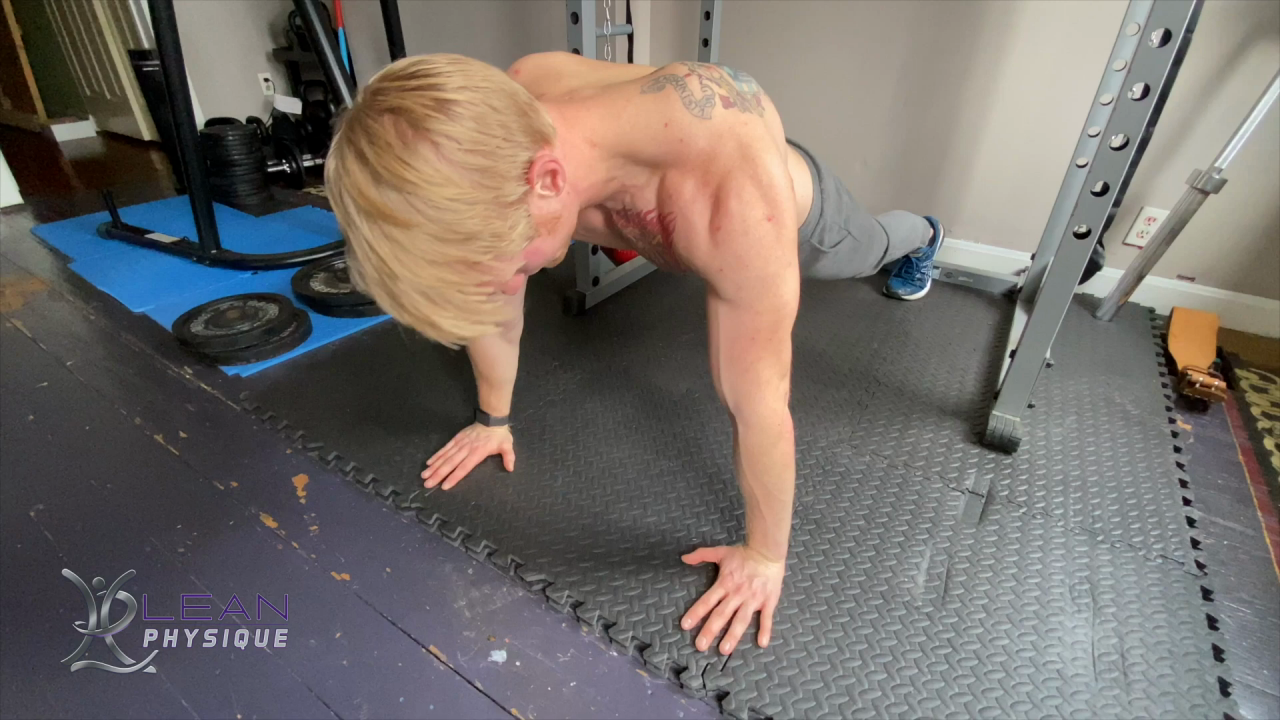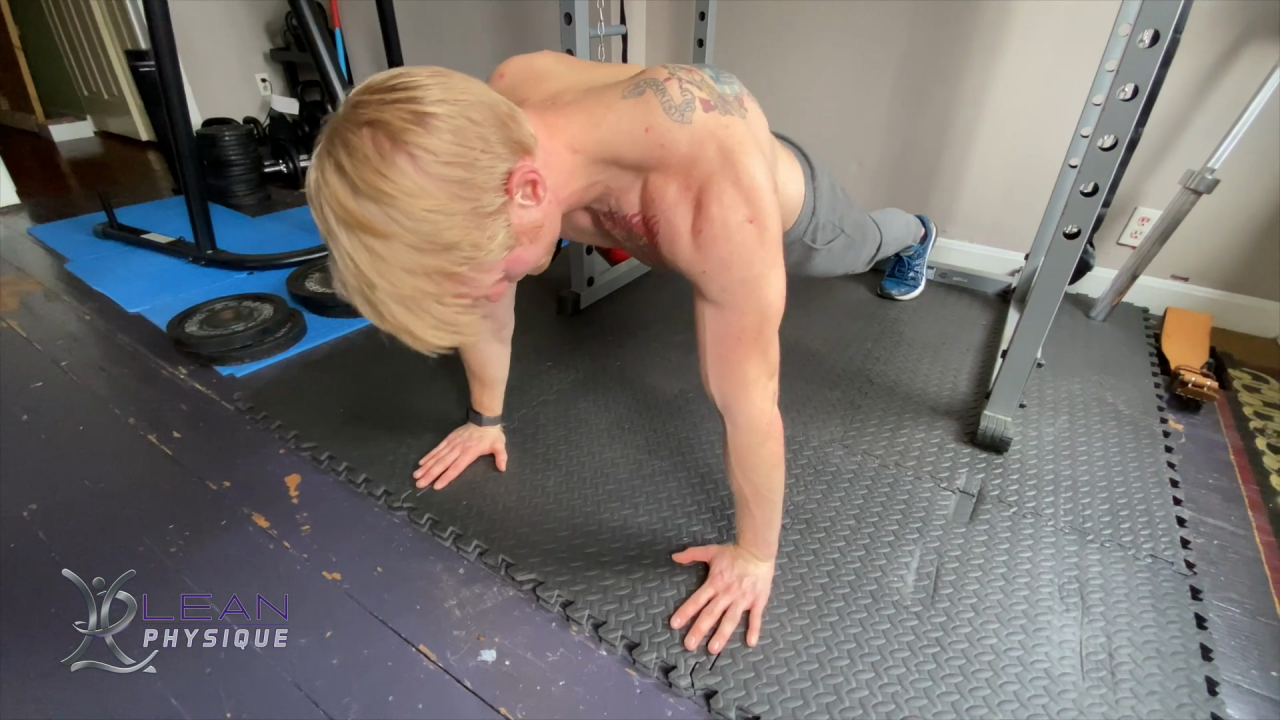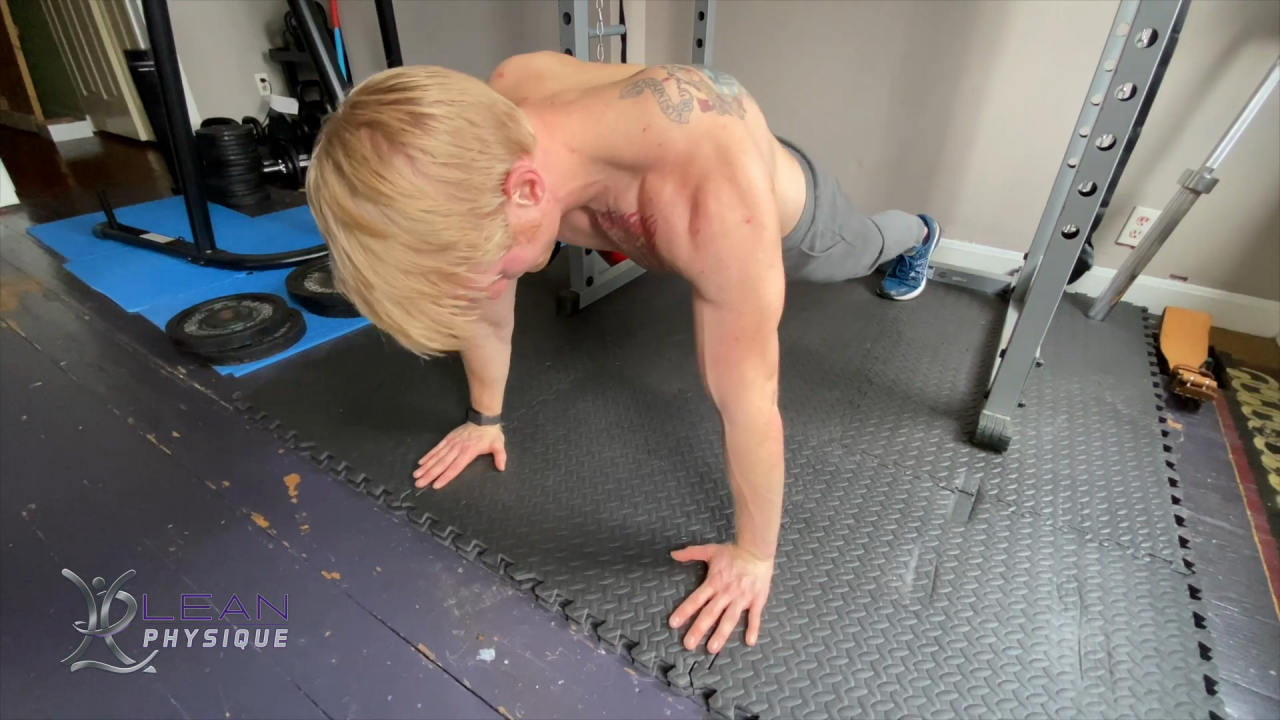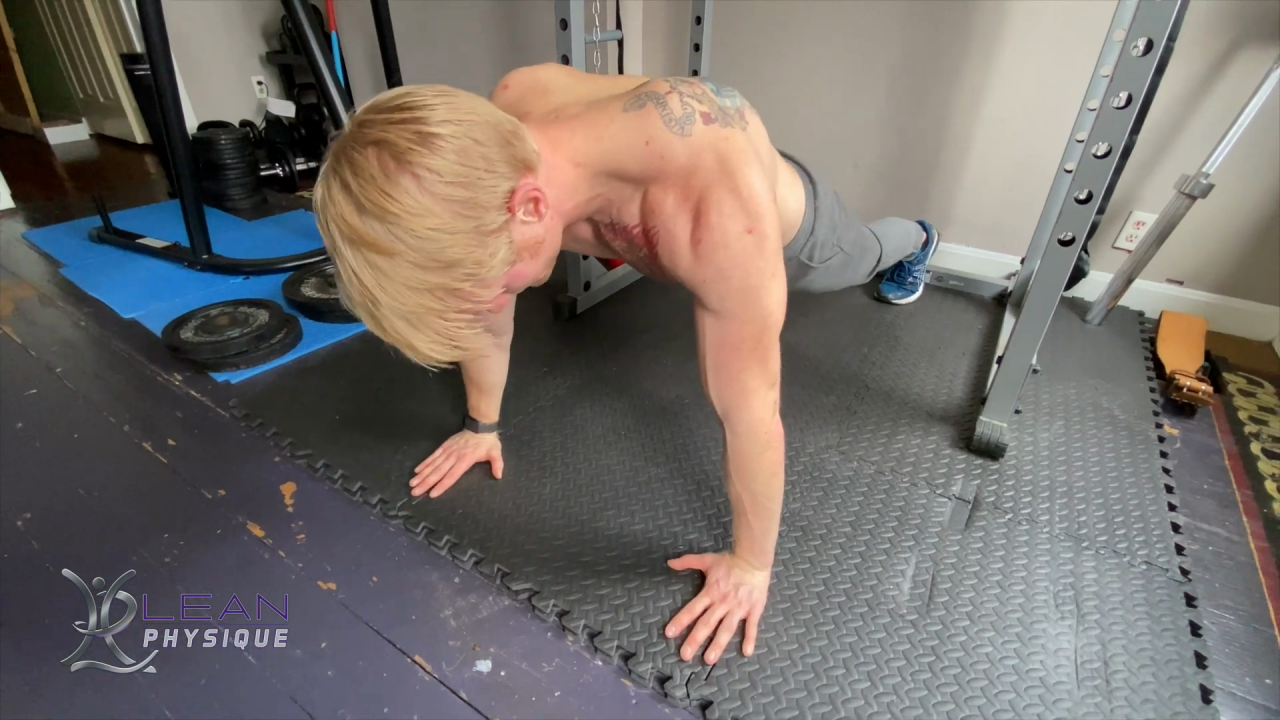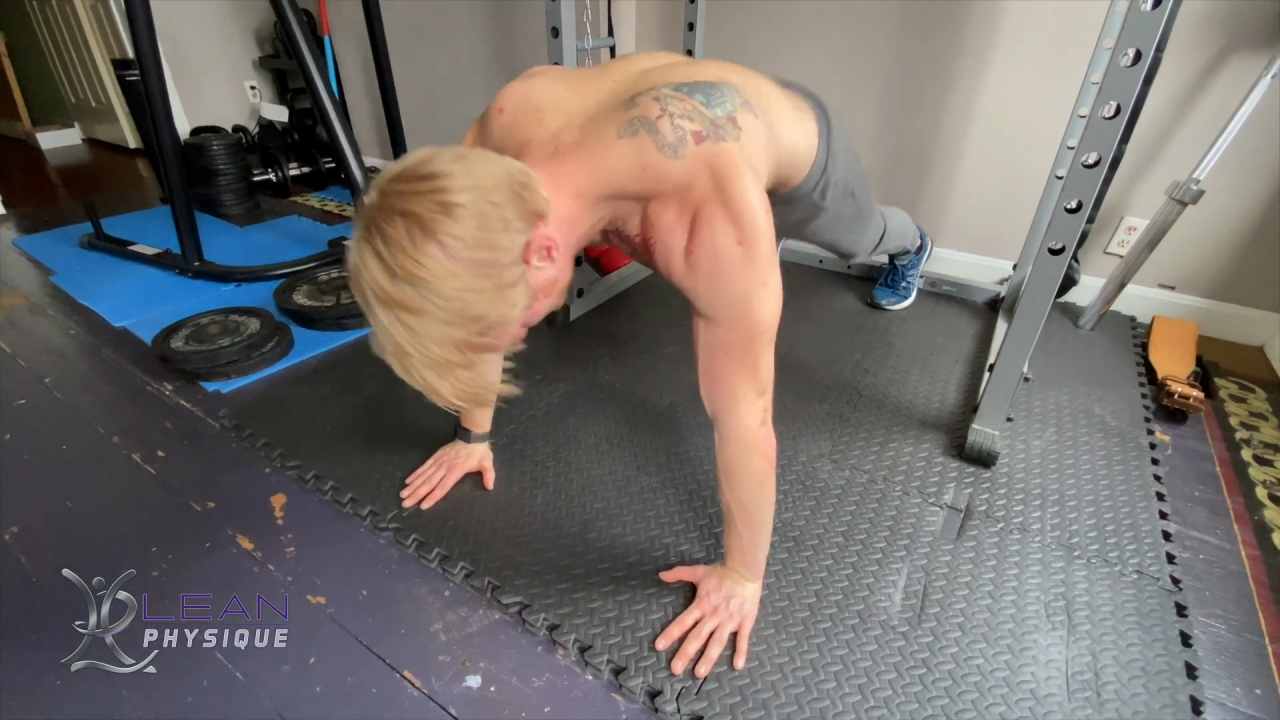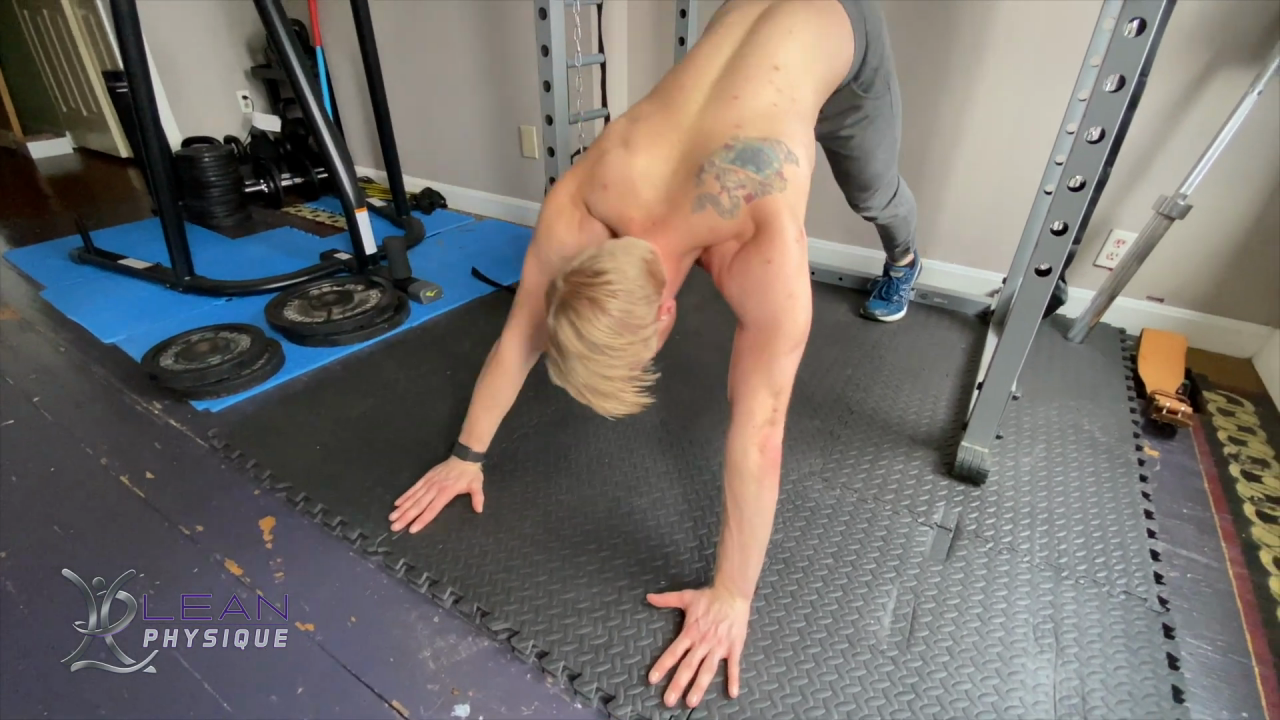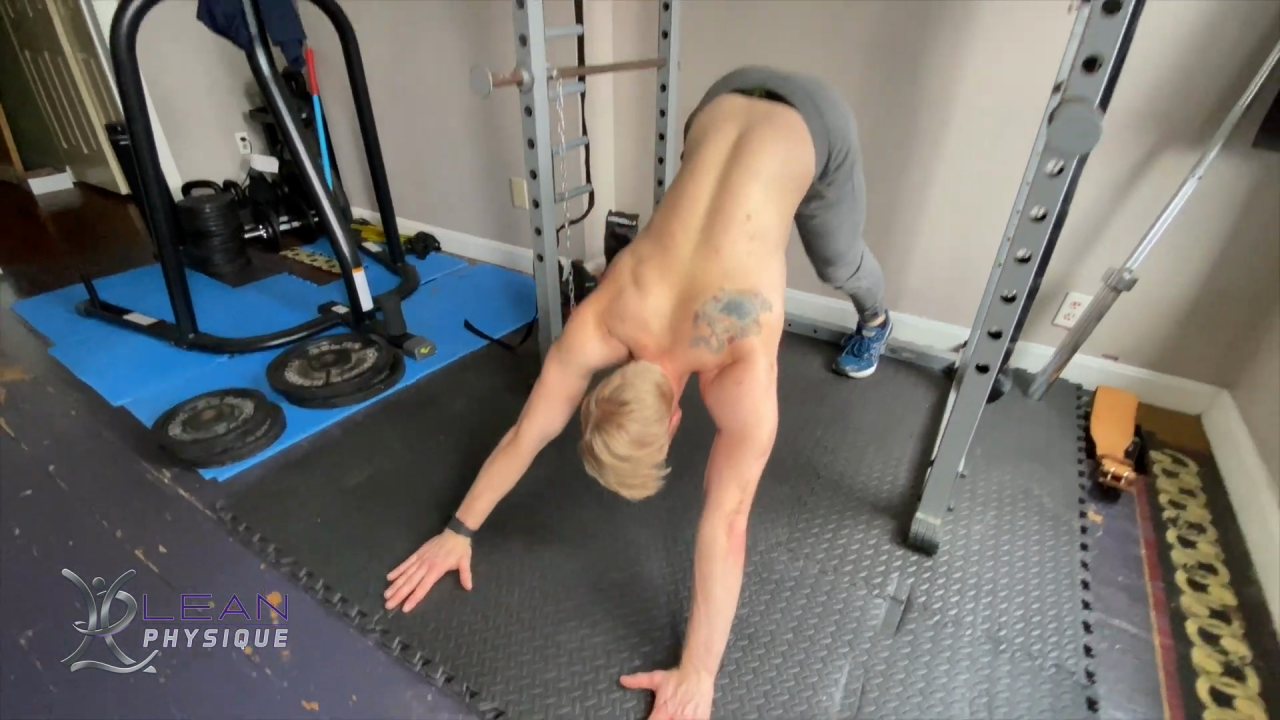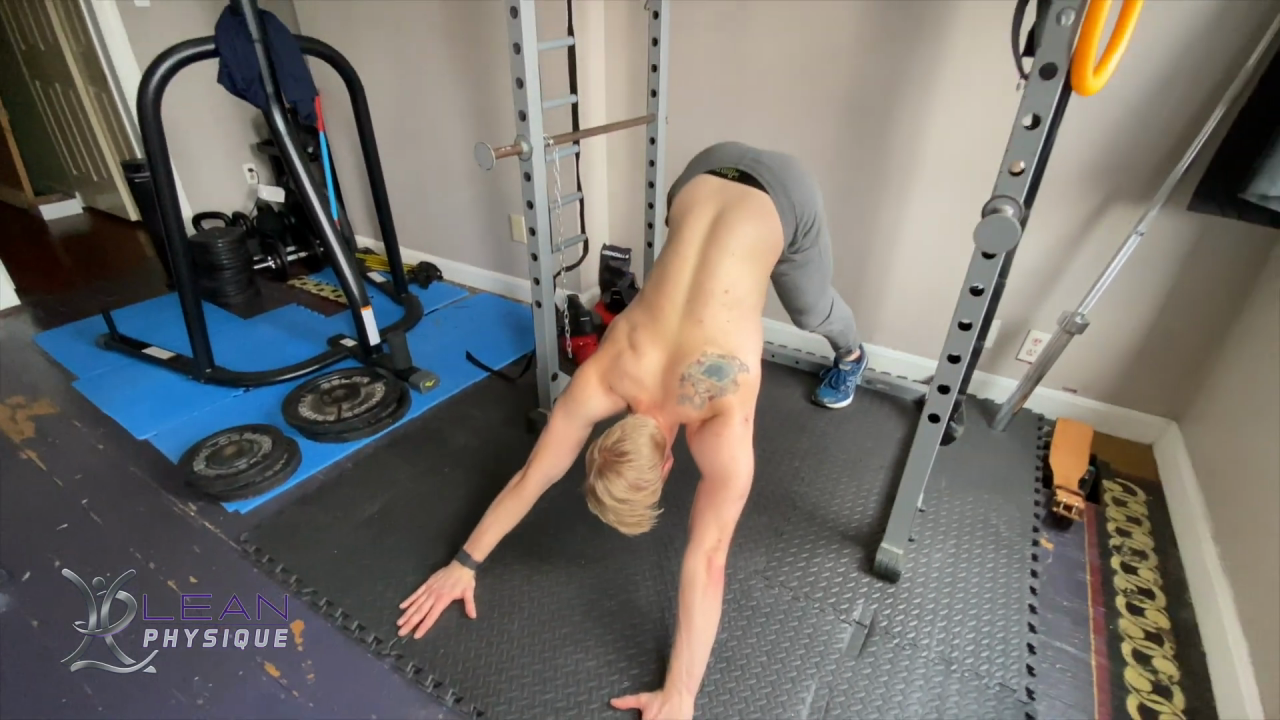
dt=0.4s
person 1, frame 1
left shoulder: (726, 193)
right shoulder: (500, 137)
left elbow: (759, 405)
right elbow: (493, 307)
left wrist: (766, 557)
right wrist: (494, 419)
left hip: (796, 215)
left knee: (870, 248)
left ankle: (921, 234)
person 1, frame 2
left shoulder: (709, 198)
right shoulder: (484, 143)
left elbow: (748, 405)
right elbow: (486, 312)
left wrist: (755, 555)
right wrist: (486, 419)
left hip: (786, 210)
left knee: (860, 245)
left ankle: (913, 233)
person 1, frame 3
left shoulder: (707, 196)
right shoulder: (485, 143)
left elbow: (748, 405)
right elbow: (483, 308)
left wrist: (753, 555)
right wrist: (485, 419)
left hip: (786, 218)
left knee: (861, 248)
left ankle: (914, 233)
person 1, frame 4
left shoulder: (712, 207)
right shoulder: (490, 150)
left elbow: (751, 412)
right elbow: (486, 318)
left wrist: (751, 565)
right wrist: (482, 426)
left hip: (786, 229)
right hip: (679, 224)
left knee: (860, 254)
left ankle: (915, 239)
person 1, frame 5
left shoulder: (715, 223)
right shoulder: (486, 160)
left elbow: (744, 417)
right elbow: (467, 306)
left wrist: (742, 577)
right wrist: (471, 435)
left hip: (797, 158)
left knee: (859, 238)
left ankle: (909, 242)
person 1, frame 6
left shoulder: (761, 249)
right shoulder: (582, 204)
left elbow: (758, 426)
right elbow: (518, 340)
right wrist: (467, 456)
left knee: (873, 194)
left ankle: (902, 260)
person 1, frame 7
left shoulder: (739, 368)
right shoulder: (603, 321)
left elbow: (726, 519)
right elbow: (527, 433)
right wrist: (457, 531)
left hip: (812, 123)
right hip: (731, 103)
left knee: (838, 264)
left ankle: (872, 322)
person 1, frame 8
left shoulder: (721, 421)
right shoulder: (603, 378)
left elbow: (706, 556)
right elbow: (534, 473)
left hip: (782, 197)
right hip: (710, 176)
left knee: (810, 309)
left ankle: (849, 353)
